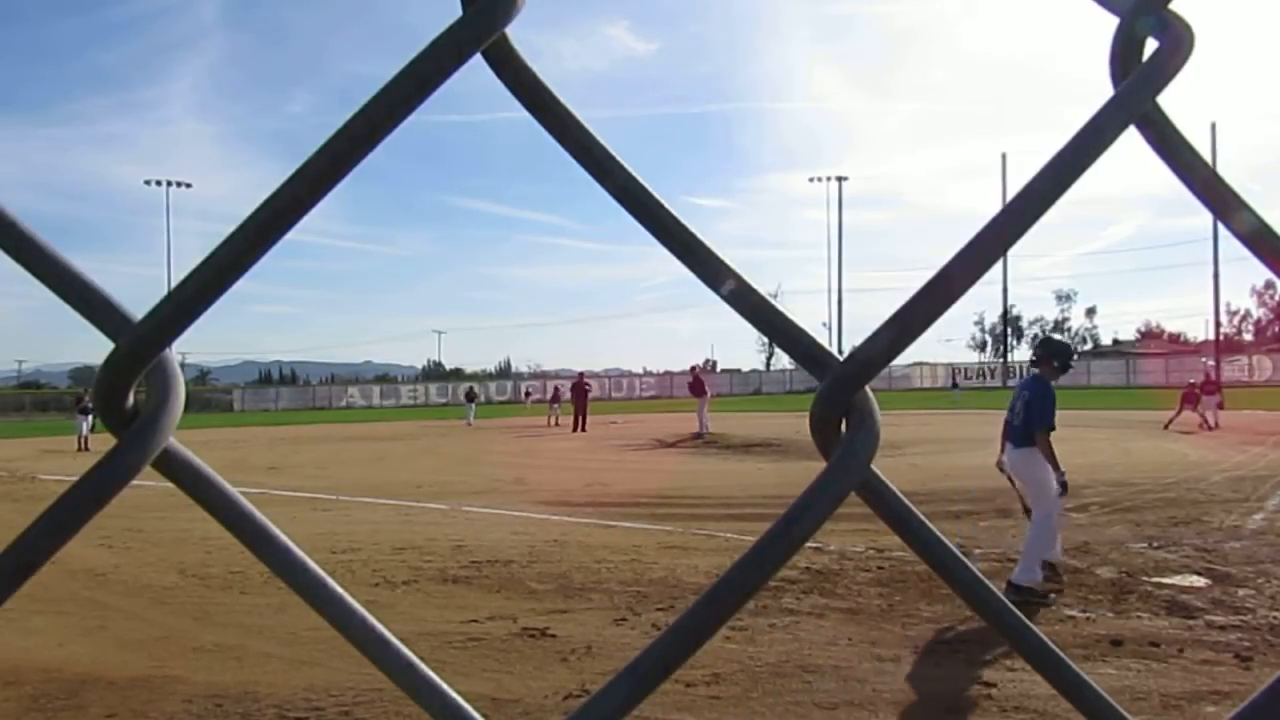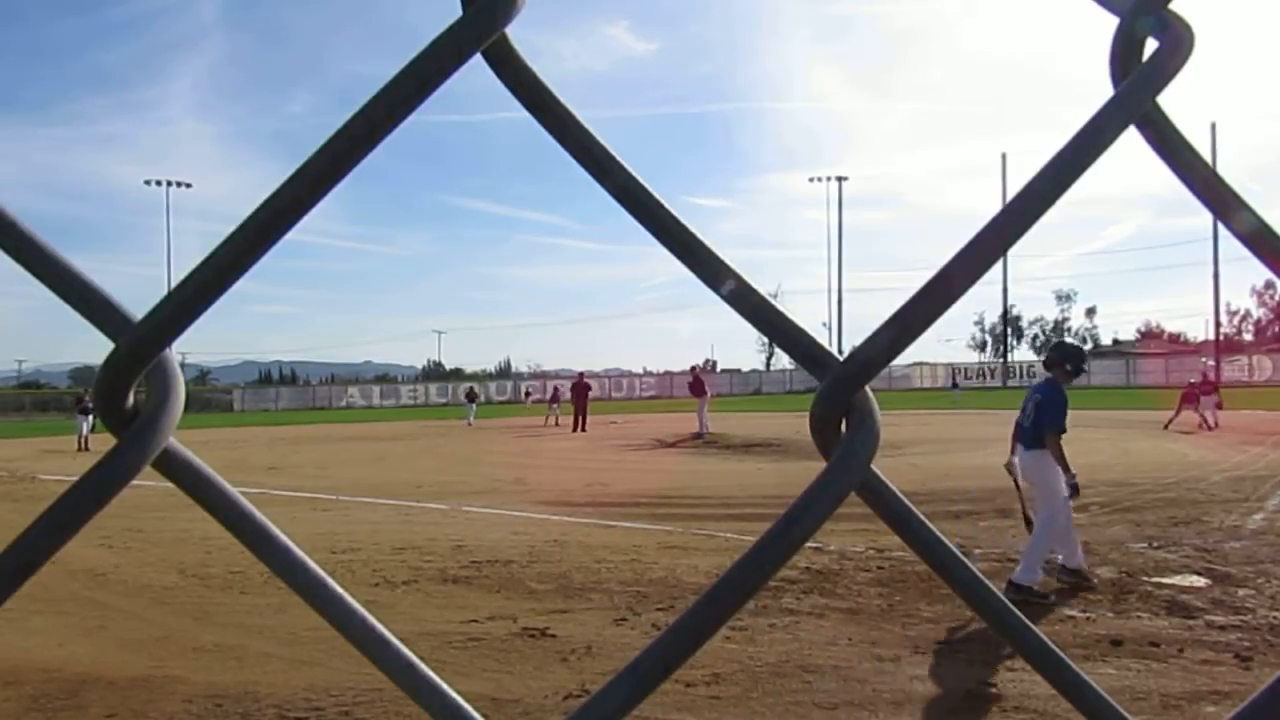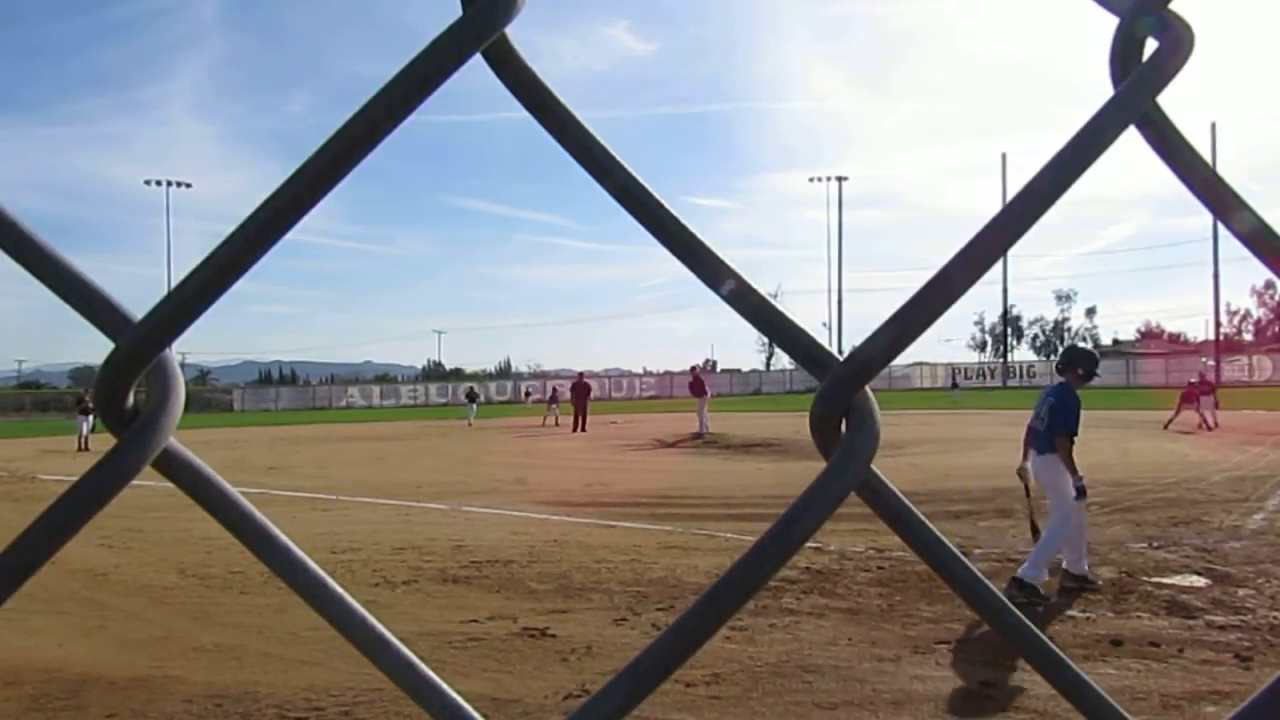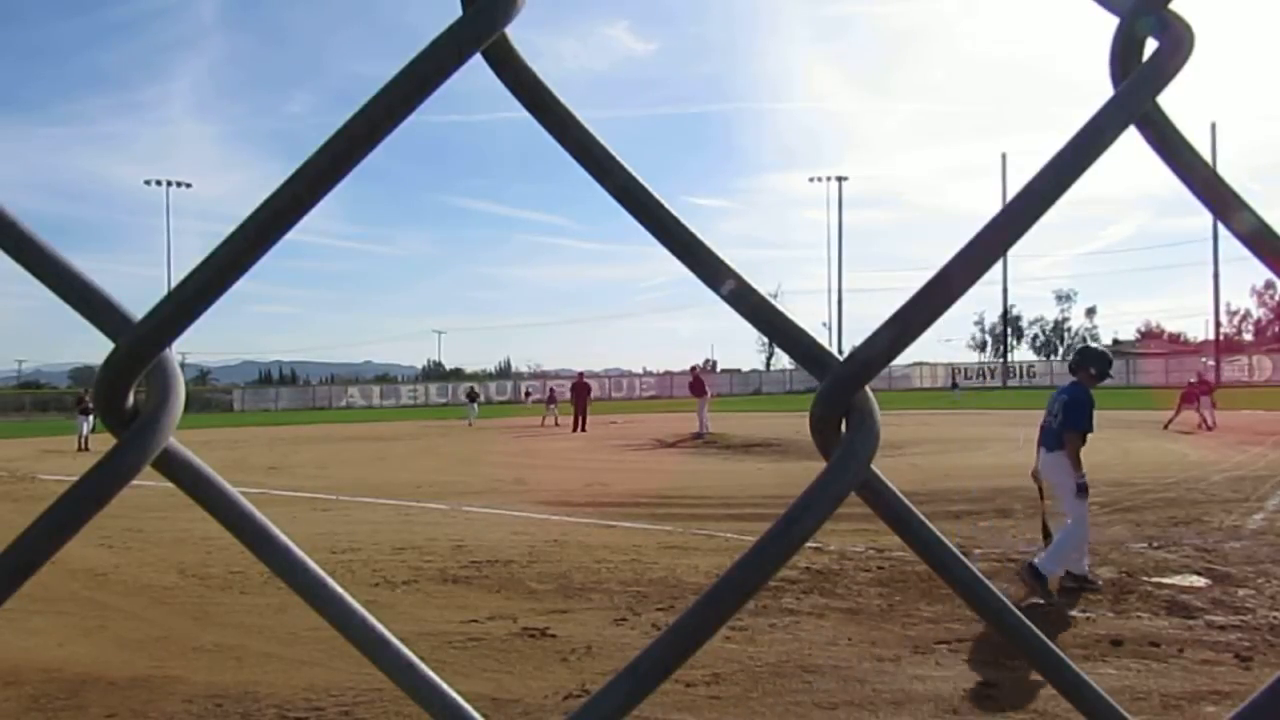
dt=0.1s
person 1, frame 1
left shoulder: (1024, 384)
right shoulder: (1044, 391)
left elbow: (1008, 421)
right elbow: (1041, 437)
left wrist: (1003, 454)
right wrist: (1059, 473)
left hip: (1014, 453)
right hip: (1029, 456)
left knee: (1048, 511)
right knee: (1045, 520)
left ankle: (1048, 561)
right ankle: (1022, 583)
person 1, frame 2
left shoulder: (1037, 388)
right shoulder: (1056, 395)
left elbow: (1019, 424)
right elbow: (1051, 439)
left wrist: (1014, 455)
right wrist: (1070, 476)
left hip: (1027, 455)
right hip: (1040, 458)
left knee: (1060, 513)
right knee: (1049, 522)
left ankle: (1072, 567)
right ankle: (1021, 582)
person 1, frame 3
left shoulder: (1050, 393)
right shoulder: (1069, 399)
left elbow: (1031, 429)
right elbow: (1062, 443)
left wrist: (1025, 461)
right wrist: (1077, 479)
left hip: (1039, 459)
right hip: (1052, 462)
left knee: (1074, 515)
right knee: (1062, 524)
left ankle: (1075, 572)
right ankle: (1024, 580)
person 1, frame 4
left shoulder: (1062, 392)
right shoulder: (1083, 397)
left elbow: (1046, 428)
right elbow: (1069, 438)
left wrist: (1039, 464)
right wrist: (1080, 475)
left hip: (1047, 459)
right hip: (1060, 459)
left knee: (1078, 517)
right knee: (1078, 523)
left ankle: (1075, 572)
right ankle: (1039, 569)
